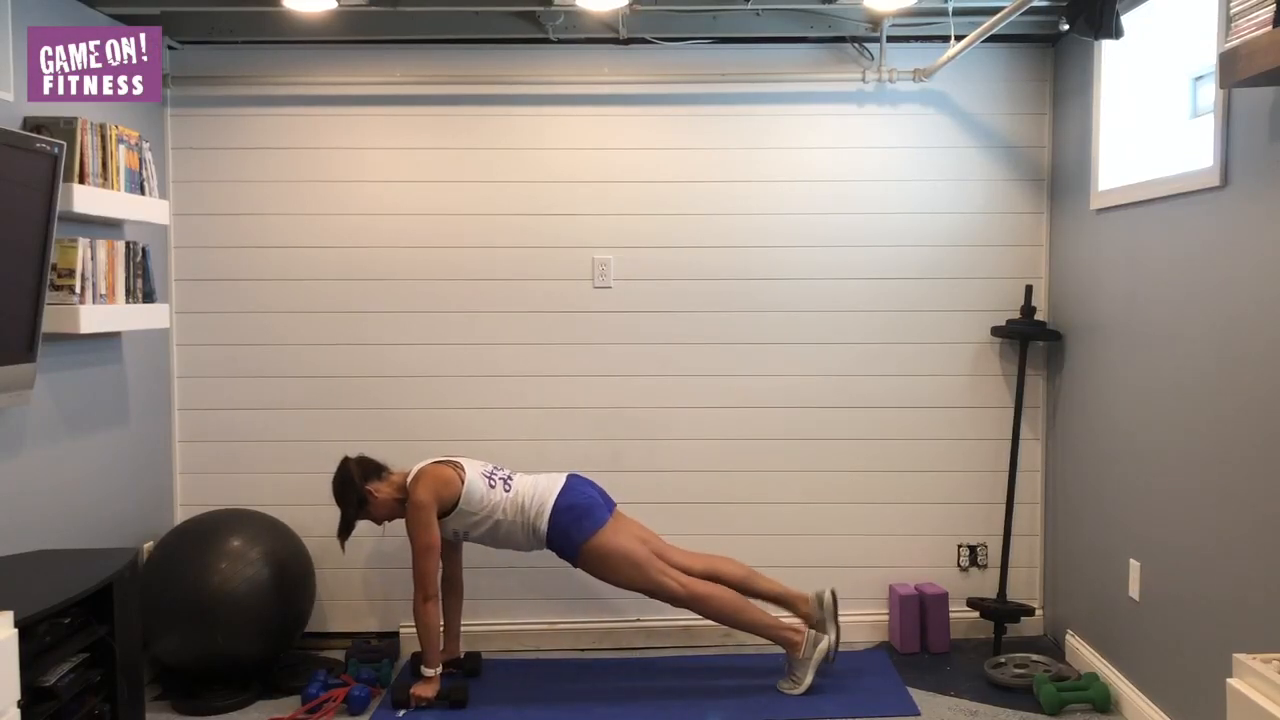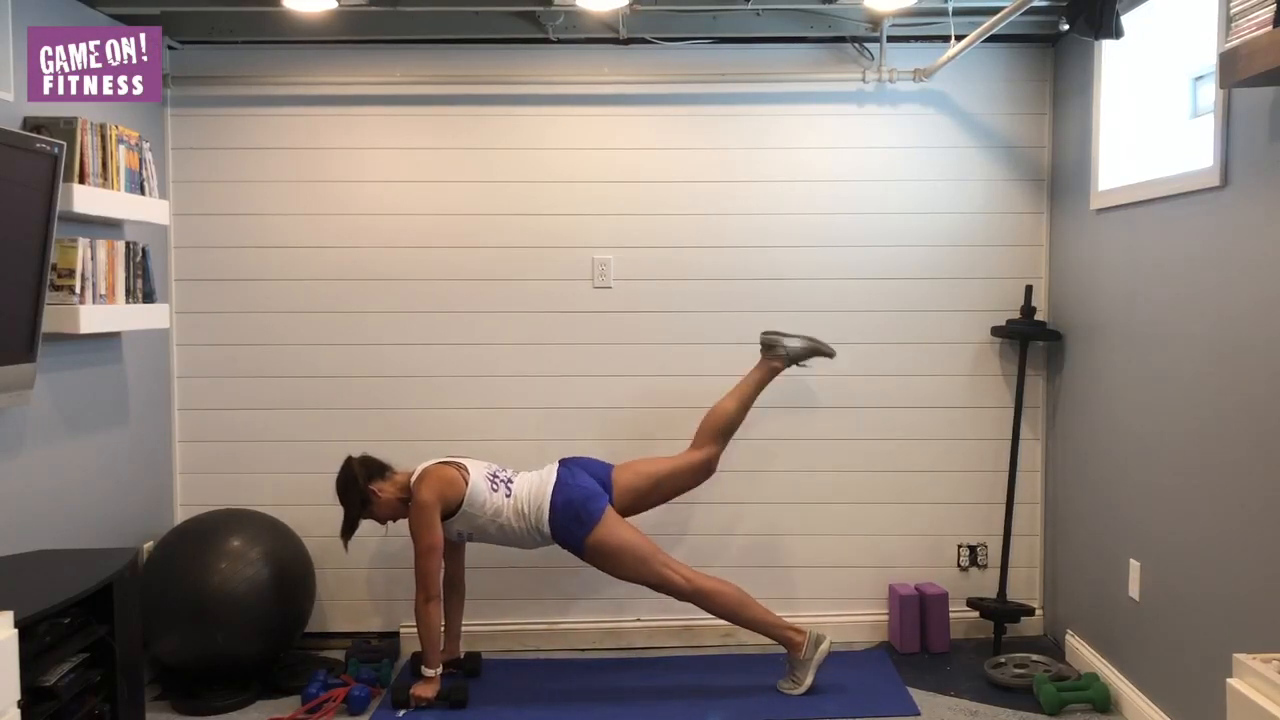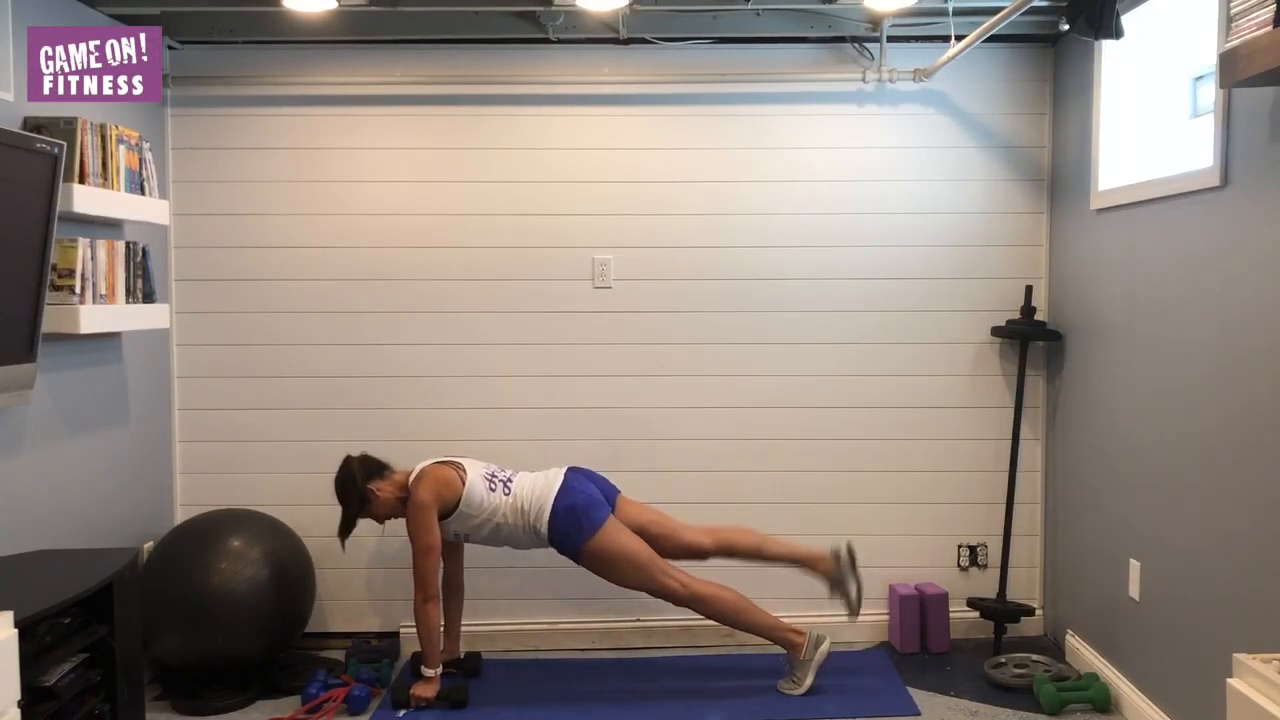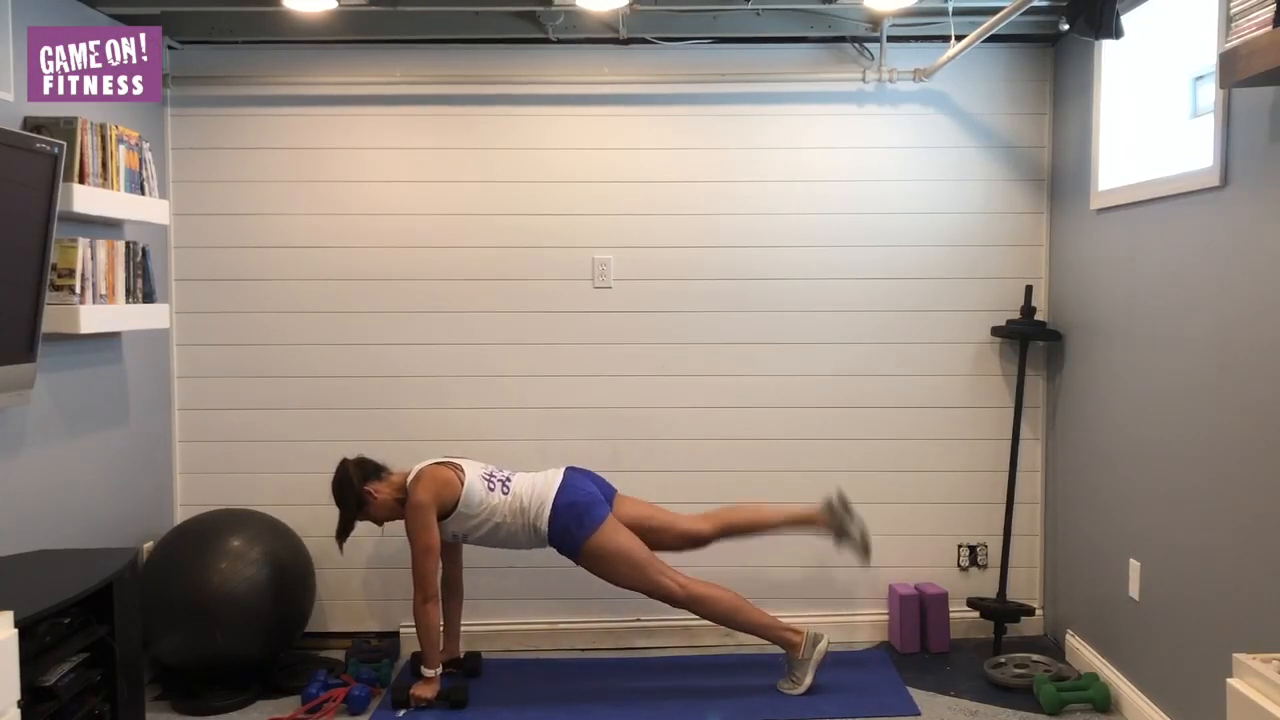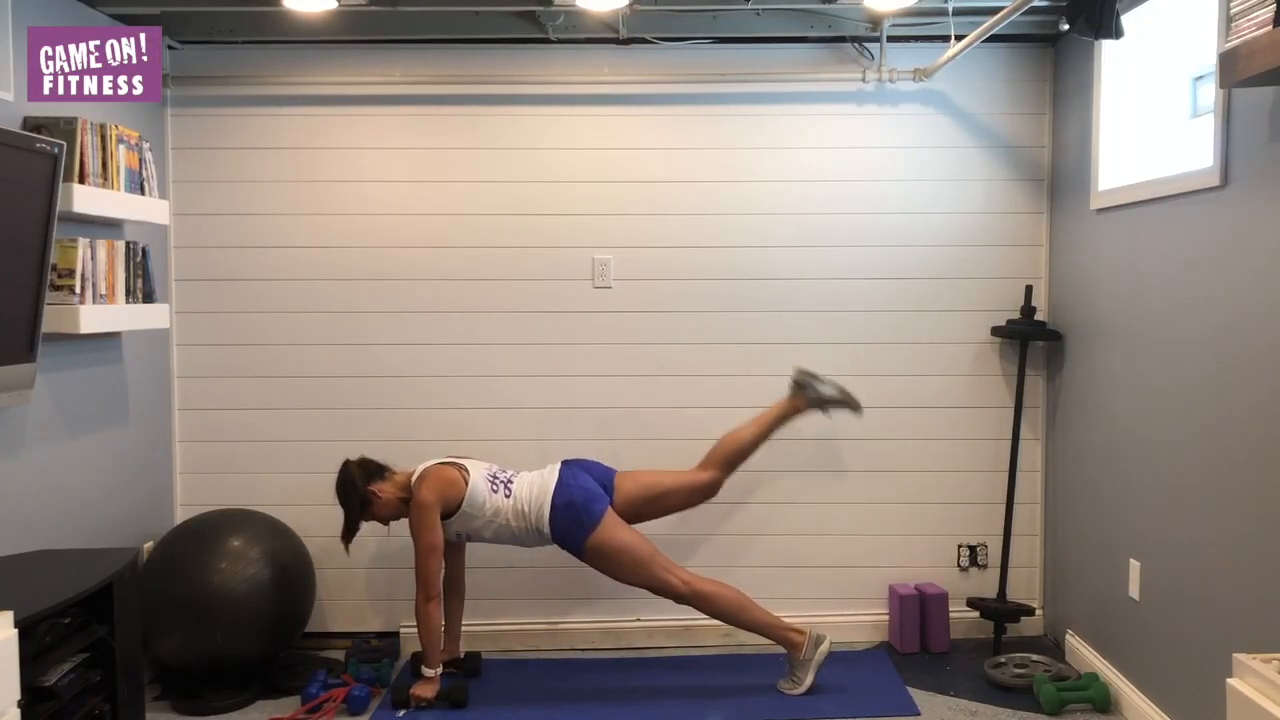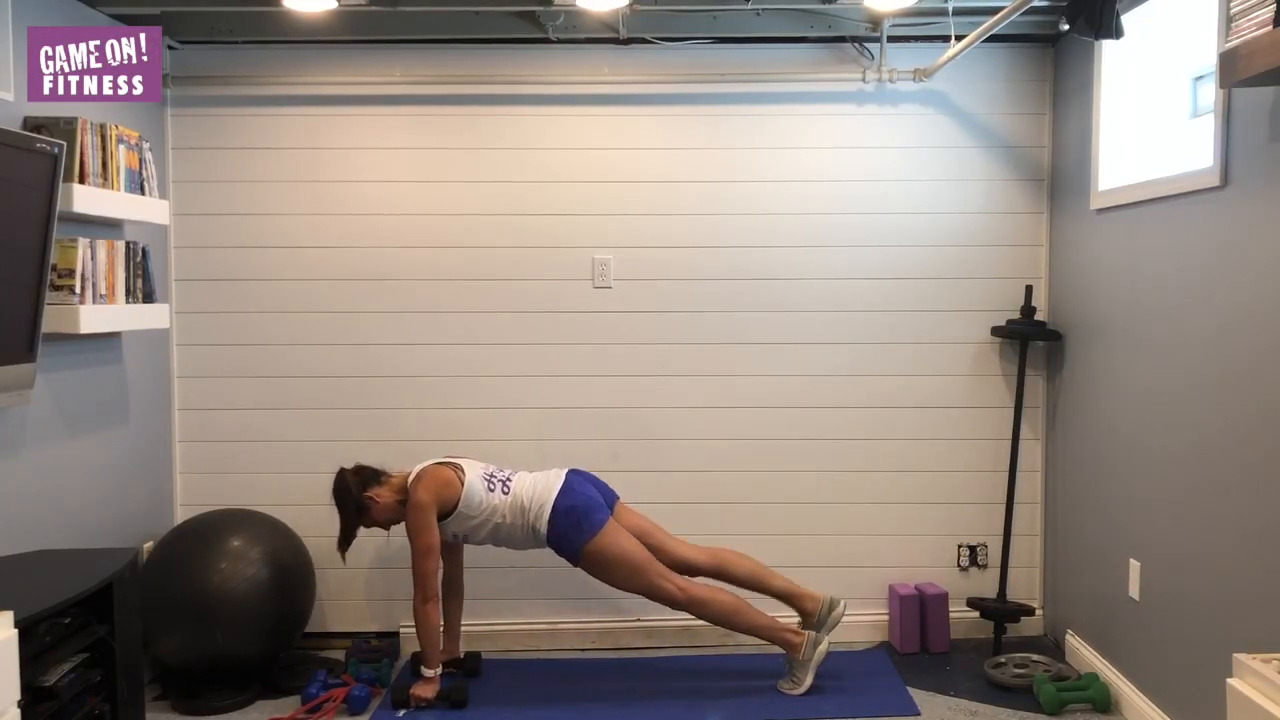
dt=0.5s
person 1, frame 1
left shoulder: (420, 495)
right shoulder: (435, 485)
left elbow: (426, 595)
right elbow: (450, 579)
left wrist: (430, 673)
right wrist: (450, 649)
left hip: (563, 513)
right hip: (568, 496)
left knee: (675, 584)
right knee: (690, 567)
left ankle: (796, 639)
right ankle: (806, 605)
person 1, frame 2
left shoulder: (423, 497)
right shoulder: (440, 482)
left elbow: (428, 594)
right elbow: (453, 583)
left wrist: (430, 674)
right wrist: (451, 649)
left hip: (566, 507)
right hip: (571, 479)
left knee: (678, 580)
right knee: (702, 456)
left ankle: (796, 641)
right ankle: (771, 362)
person 1, frame 3
left shoulder: (420, 496)
right shoulder: (438, 481)
left elbow: (428, 595)
right elbow: (453, 579)
left wrist: (431, 674)
right wrist: (452, 649)
left hip: (565, 512)
right hip: (574, 490)
left knee: (675, 584)
right knee: (699, 541)
left ankle: (799, 641)
right ankle: (825, 562)
person 1, frame 4
left shoulder: (418, 497)
right shoulder: (437, 484)
left elbow: (427, 596)
right elbow: (452, 581)
left wrist: (430, 674)
right wrist: (452, 649)
left hip: (562, 513)
right hip: (570, 489)
left knee: (673, 586)
right knee: (702, 529)
left ankle: (796, 640)
right ankle: (820, 516)
person 1, frame 5
left shoulder: (422, 495)
right shoulder: (440, 484)
left elbow: (431, 591)
right elbow: (454, 579)
left wrist: (431, 673)
right wrist: (452, 647)
left hip: (569, 505)
right hip: (573, 481)
left knee: (676, 584)
right knee: (705, 478)
left ankle: (798, 642)
right ankle: (800, 397)
person 1, frame 6
left shoulder: (420, 497)
right shoulder: (436, 485)
left elbow: (427, 595)
right elbow: (452, 580)
left wrist: (430, 673)
right wrist: (451, 650)
left hip: (563, 513)
right hip: (571, 490)
left knee: (673, 587)
right knee: (690, 559)
left ankle: (796, 642)
right ankle: (809, 603)
